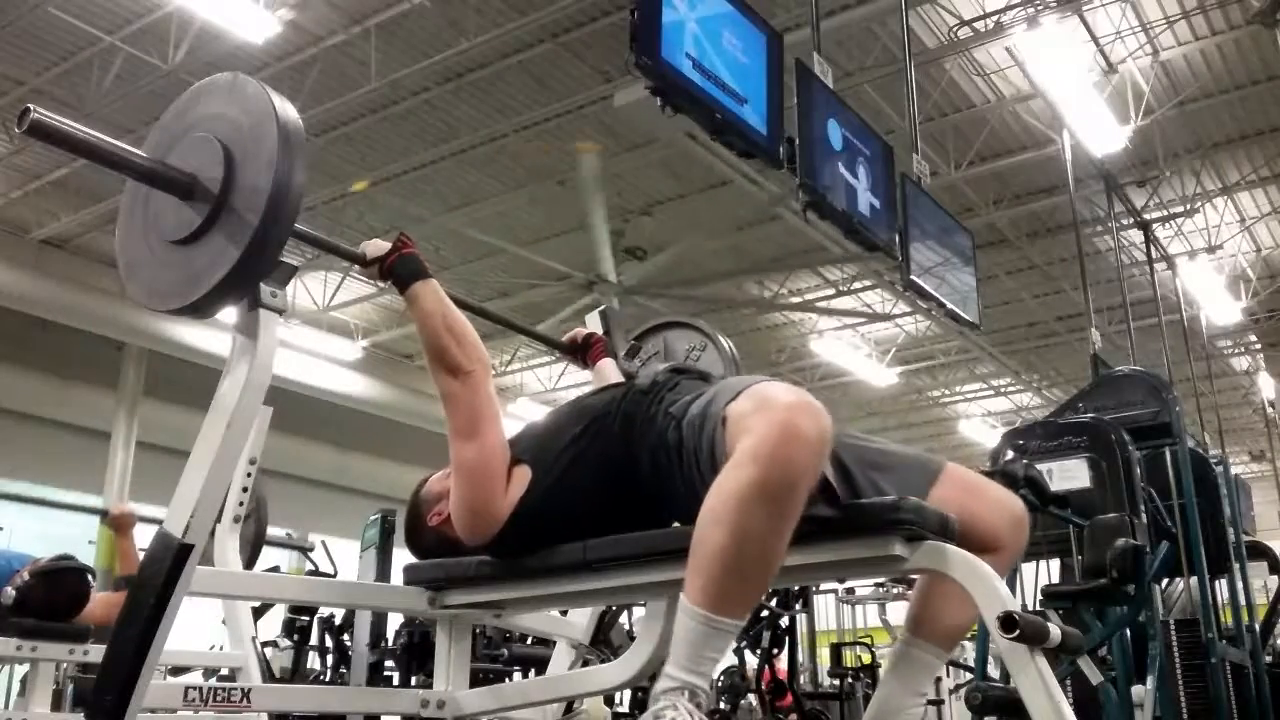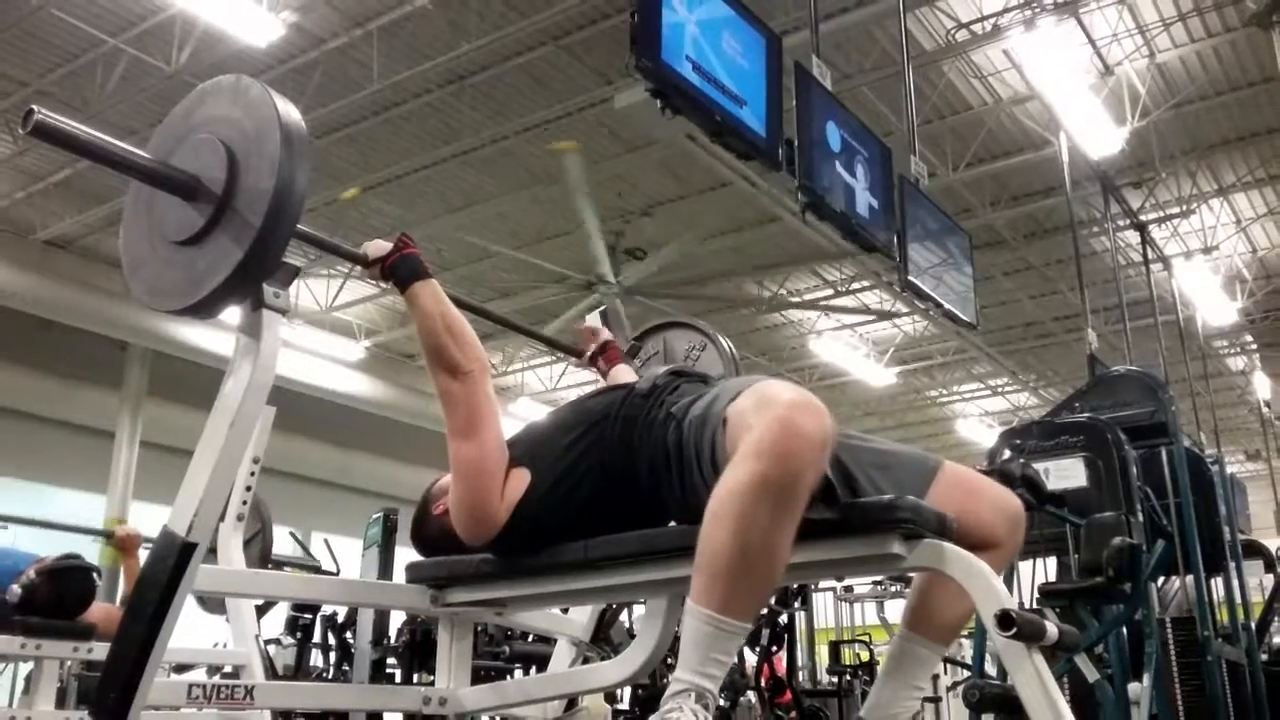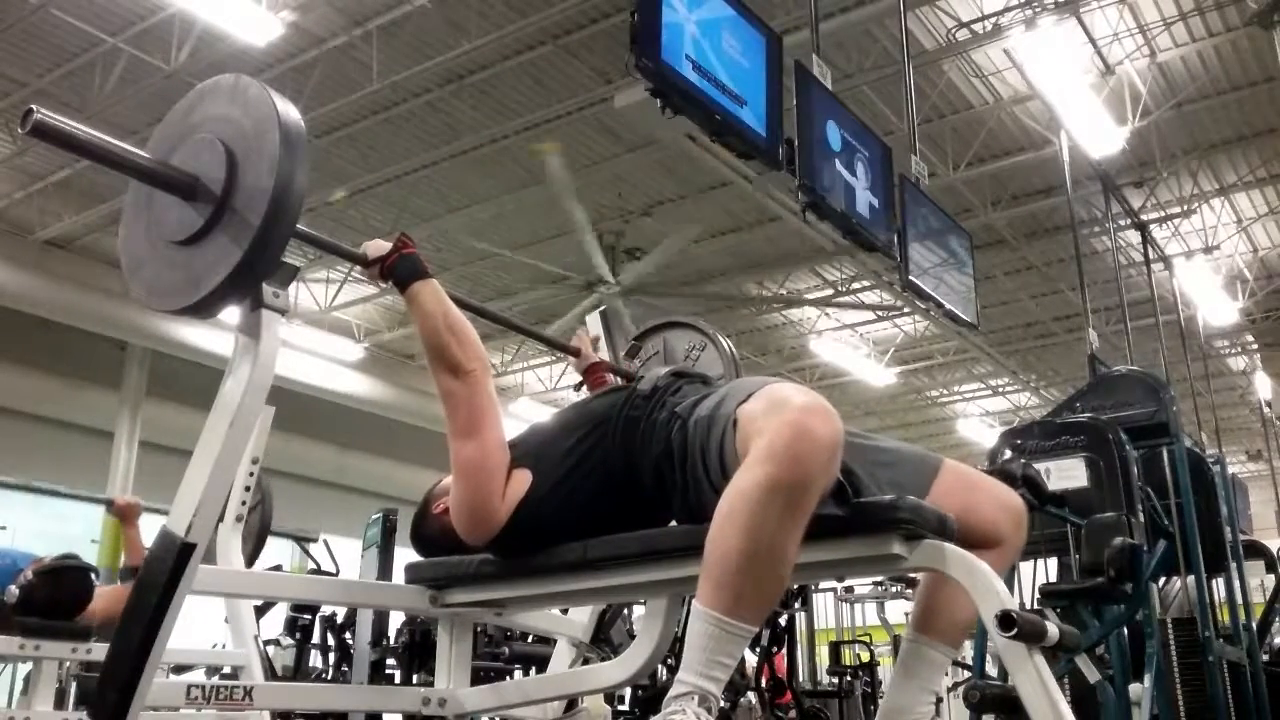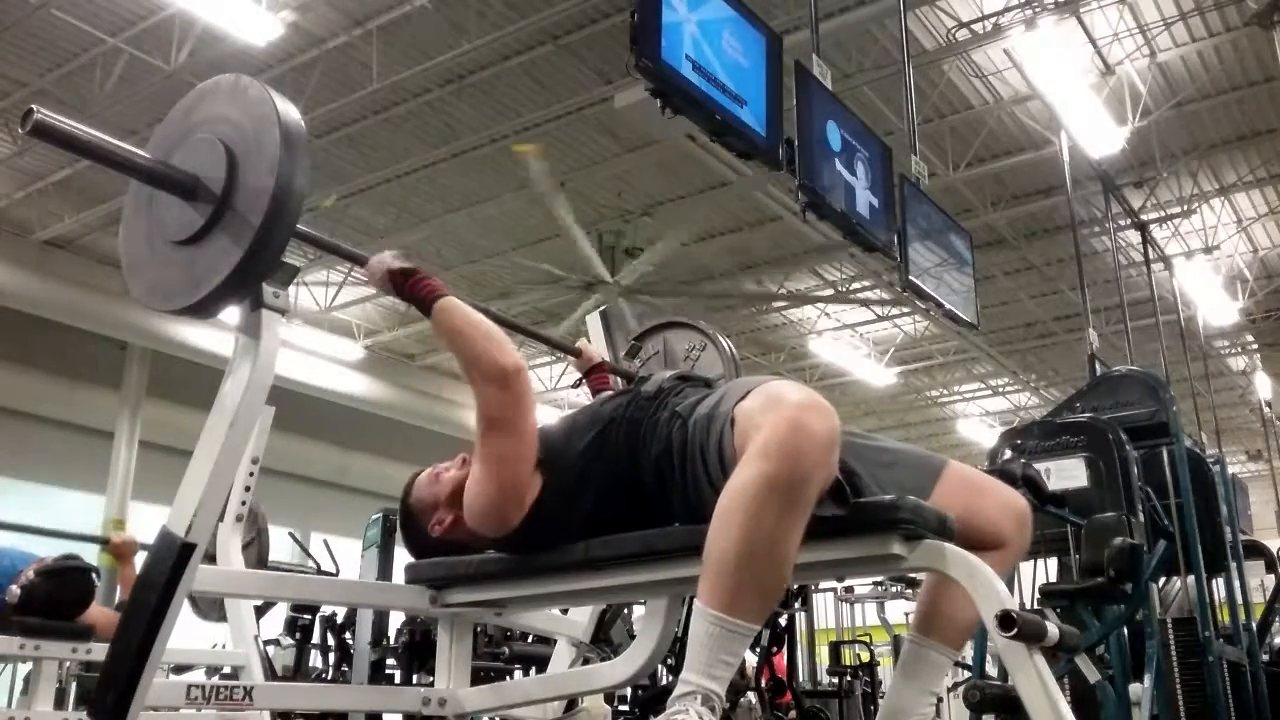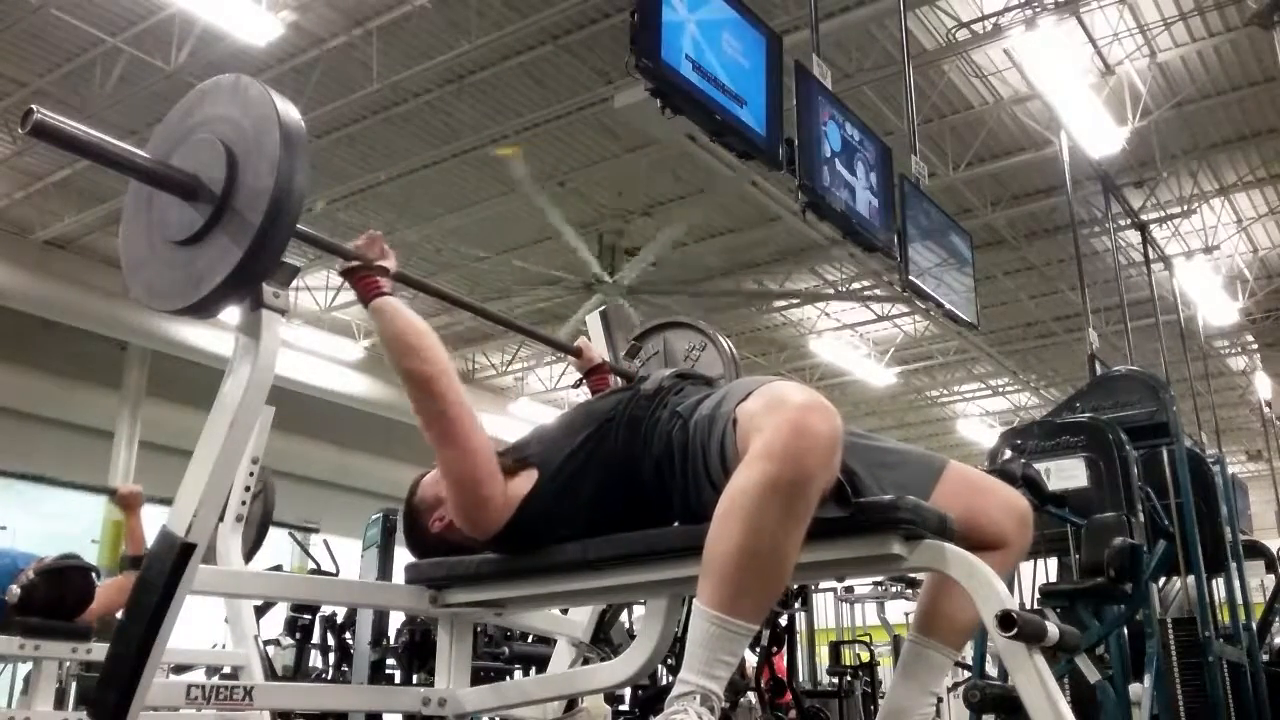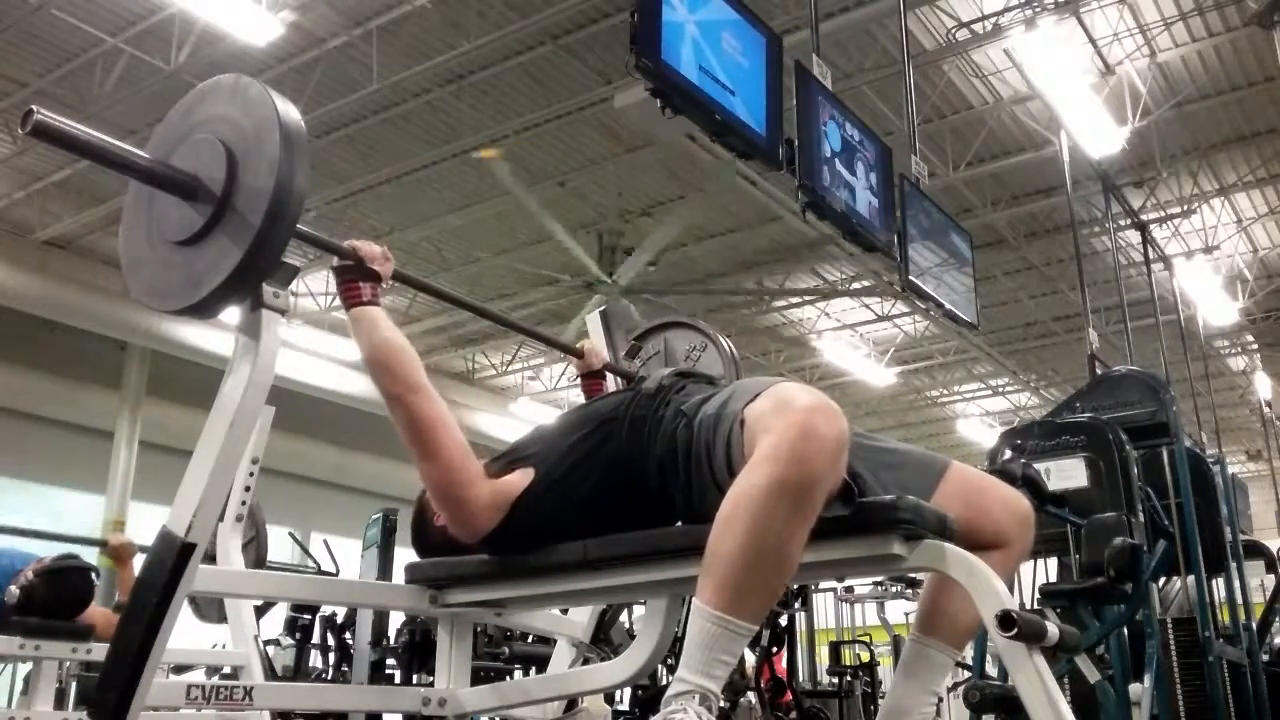
dt=0.5s
person 1, frame 1
left shoulder: (544, 482)
right shoulder: (488, 512)
left elbow: (617, 412)
right elbow: (463, 368)
left wrist: (598, 356)
right wrist: (407, 271)
left knee: (1000, 523)
person 1, frame 2
left shoulder: (542, 476)
right shoulder: (488, 509)
left elbow: (624, 405)
right elbow: (463, 369)
left wrist: (609, 358)
right wrist: (408, 272)
left knee: (995, 519)
person 1, frame 3
left shoulder: (542, 484)
right shoulder: (487, 512)
left elbow: (615, 431)
right elbow: (462, 368)
left wrist: (595, 375)
right wrist: (406, 270)
left knee: (999, 518)
person 1, frame 4
left shoulder: (551, 480)
right shoulder: (501, 510)
left elbow: (618, 435)
right elbow: (504, 375)
left wrist: (596, 375)
right wrist: (420, 288)
left knee: (1004, 518)
person 1, frame 5
left shoulder: (533, 483)
right shoulder: (491, 511)
right elbow: (433, 378)
left wrist: (598, 376)
right wrist: (373, 285)
left knee: (1004, 520)
person 1, frame 6
left shoulder: (534, 479)
right shoulder: (483, 511)
right elbow: (409, 391)
left wrist: (595, 380)
right wrist: (361, 292)
left knee: (1006, 522)
